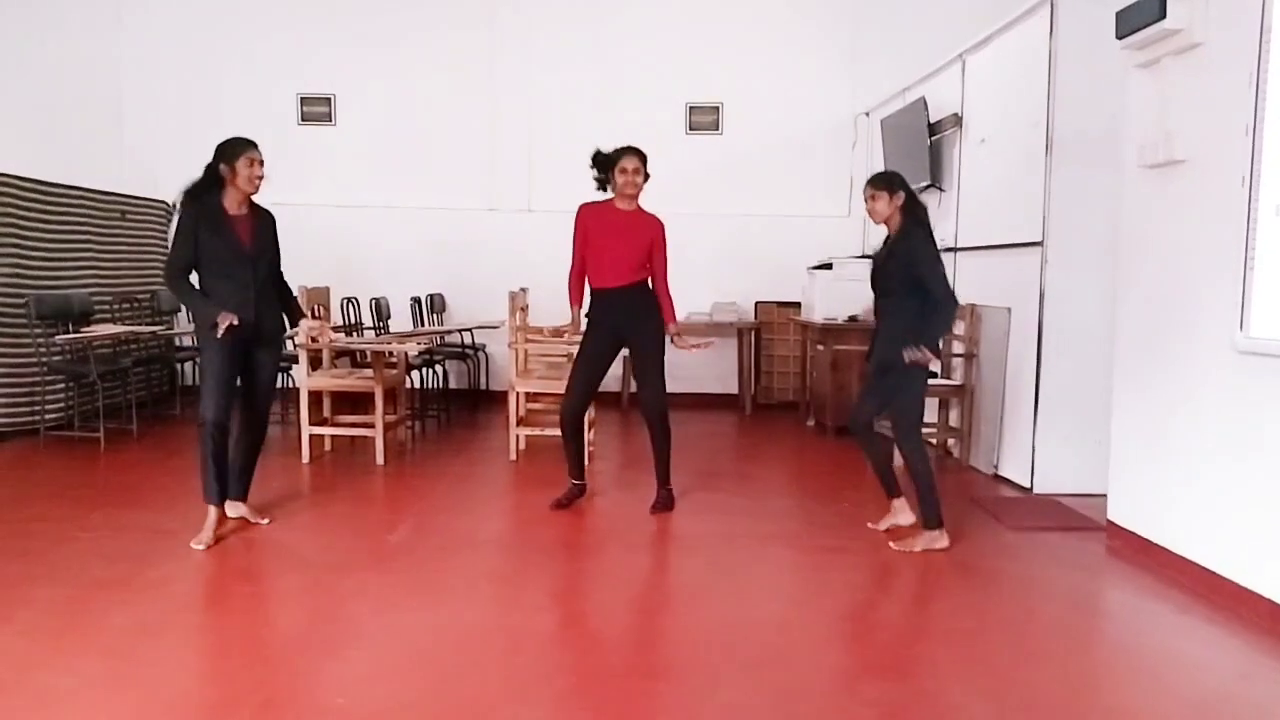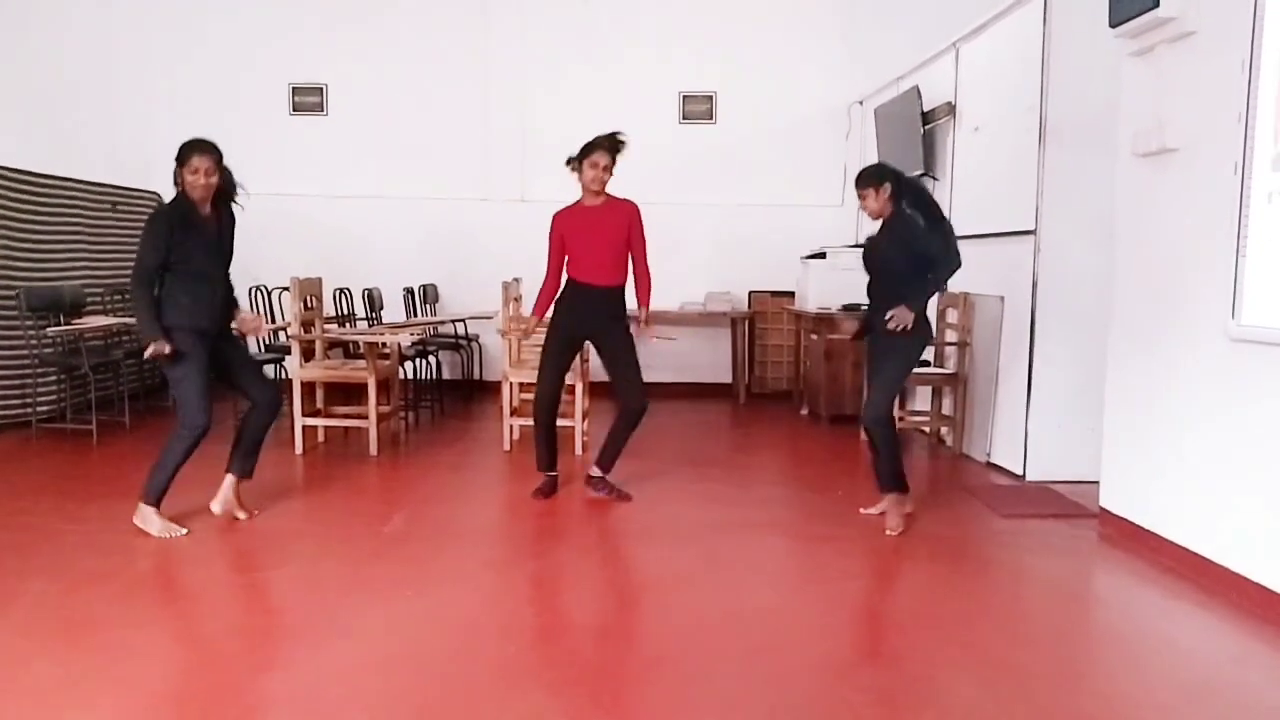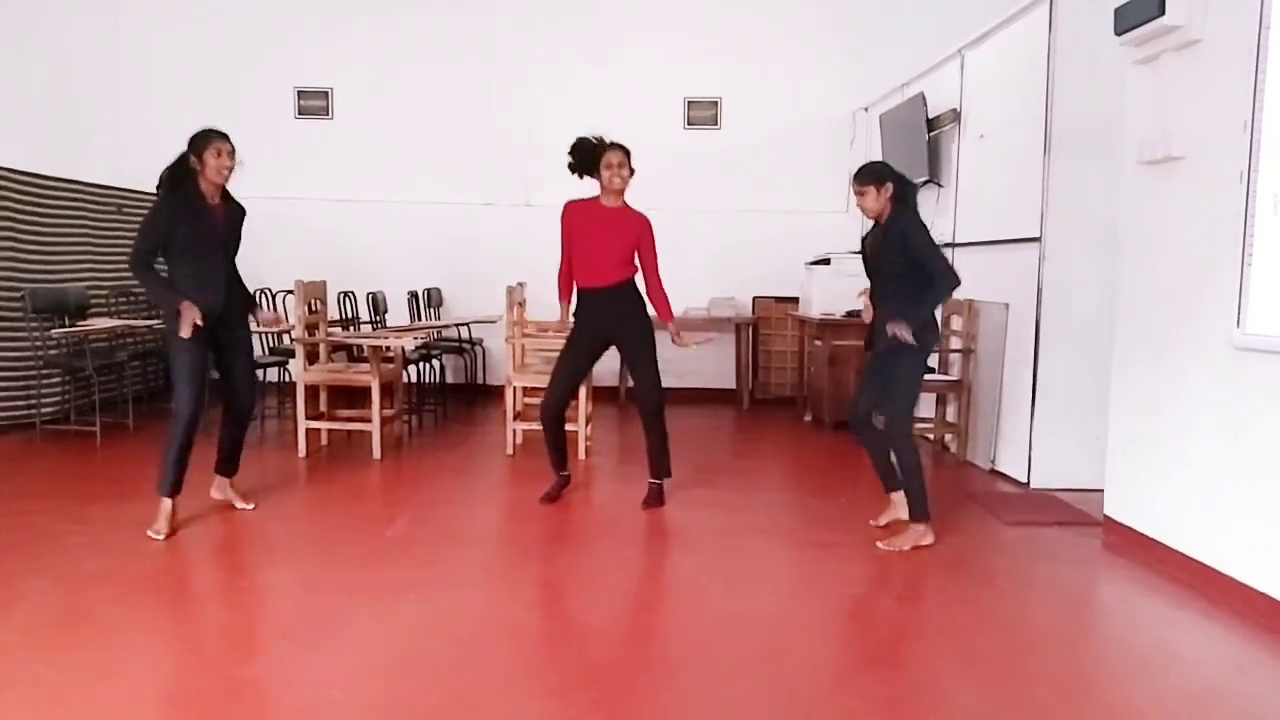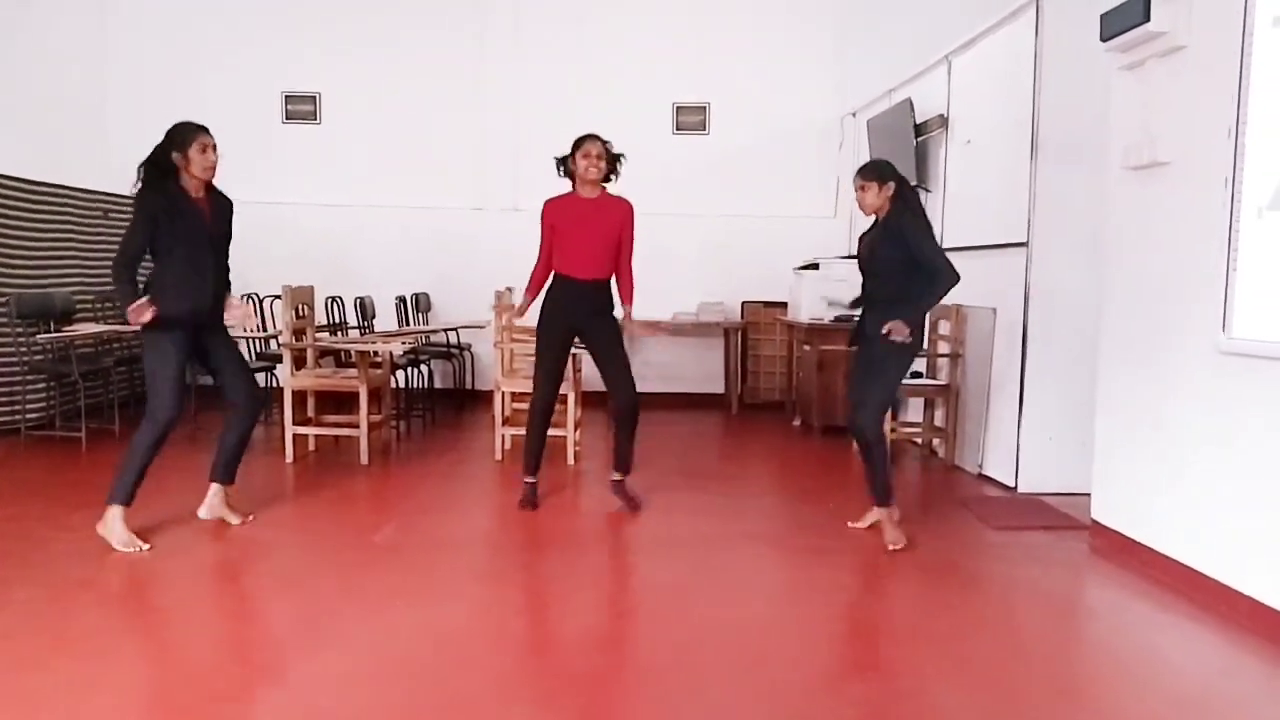
dt=1s
person 1, frame 1
left shoulder: (265, 220)
right shoulder: (197, 216)
right elbow: (176, 276)
left wrist: (299, 318)
right wrist: (212, 313)
left hip: (265, 331)
right hip: (220, 330)
left knee: (257, 416)
right knee: (213, 413)
left ankle: (237, 500)
right ankle: (213, 511)
person 1, frame 2
left shoulder: (225, 215)
right shoulder: (167, 218)
right elbow: (143, 280)
left wrist: (236, 311)
right wrist: (153, 334)
left hip: (217, 328)
right hip: (182, 331)
left knee: (266, 397)
right knee: (196, 420)
left ankle: (228, 490)
right ankle: (147, 508)
person 1, frame 3
left shoulder: (235, 210)
right shoulder: (173, 204)
right elbow: (140, 262)
left wrist: (253, 306)
right wrist: (178, 304)
left hip: (230, 317)
right hip: (190, 319)
left knee: (241, 400)
right knee: (187, 407)
left ankle: (223, 482)
right ankle: (166, 505)
person 1, frame 4
left shoulder: (221, 204)
right shoulder: (157, 202)
right elbow: (125, 262)
left wrist: (227, 300)
right wrist: (132, 303)
left hip: (207, 321)
right hip: (167, 321)
left knee: (247, 398)
right knee: (163, 413)
left ankle: (215, 497)
right ankle: (115, 514)
person 2, frame 1
left shoulder: (914, 241)
right shoulder: (892, 243)
left elbow: (946, 301)
left wrist: (926, 345)
left hip: (908, 355)
right hip: (889, 350)
left knee: (907, 437)
right knee: (860, 421)
left ankle: (934, 531)
right ankle: (899, 505)
person 2, frame 2
left shoulder: (907, 225)
right shoulder: (884, 232)
left elbow: (948, 260)
left wrist: (913, 305)
right wrist: (863, 322)
left hip: (903, 334)
right hip: (882, 330)
left knee: (874, 413)
right knee: (878, 415)
left ankle: (896, 496)
right ankle: (895, 495)
person 2, frame 3
left shoulder: (907, 226)
right shoulder: (878, 232)
left elbow: (947, 278)
left wrist: (912, 321)
right wrist: (873, 301)
left hip: (908, 340)
right hip: (886, 339)
left knee: (897, 425)
right knee: (859, 415)
left ankle: (920, 525)
right ankle: (898, 498)
person 2, frame 4
left shoulder: (905, 226)
right shoulder: (873, 232)
left elbow: (947, 275)
left wrist: (908, 319)
right wrist: (855, 302)
left hip: (896, 336)
right hip: (871, 332)
left knee: (868, 419)
right knee: (858, 420)
left ankle: (887, 509)
right ankle: (883, 504)
person 3, frame 1
left shoulder: (653, 225)
right shoulder: (588, 214)
left elbow: (660, 280)
right elbow: (578, 269)
left wrist: (672, 329)
right wrist: (575, 315)
left hip: (641, 312)
right hip: (602, 314)
left knee: (653, 406)
right knee: (571, 407)
left ankle: (664, 488)
right ankle: (577, 482)
person 3, frame 2
left shoulder: (628, 211)
right shoulder: (562, 219)
left elbow: (640, 266)
right elbow: (554, 273)
left wrist: (643, 314)
right wrist: (535, 317)
left hip: (611, 311)
right hip: (571, 308)
left knee: (635, 401)
right knee: (545, 397)
left ankle: (598, 473)
right ankle: (548, 474)
person 3, frame 3
left shoulder: (639, 222)
right shoulder: (574, 211)
left elbow: (651, 276)
right elbow: (568, 263)
left wrist: (671, 325)
right wrist: (563, 309)
left hip: (628, 309)
right hip: (589, 312)
left knee: (650, 400)
right knee: (552, 402)
left ankle: (657, 482)
right ankle: (561, 475)
person 3, frame 4
left shoulder: (621, 209)
right shoulder: (553, 208)
left elbow: (623, 265)
right elbow: (545, 260)
left wrist: (627, 309)
right wrist: (527, 301)
left hip: (599, 306)
right hip: (559, 302)
left knee: (626, 397)
right knee: (543, 397)
left ankle: (620, 477)
right ankle: (531, 481)
